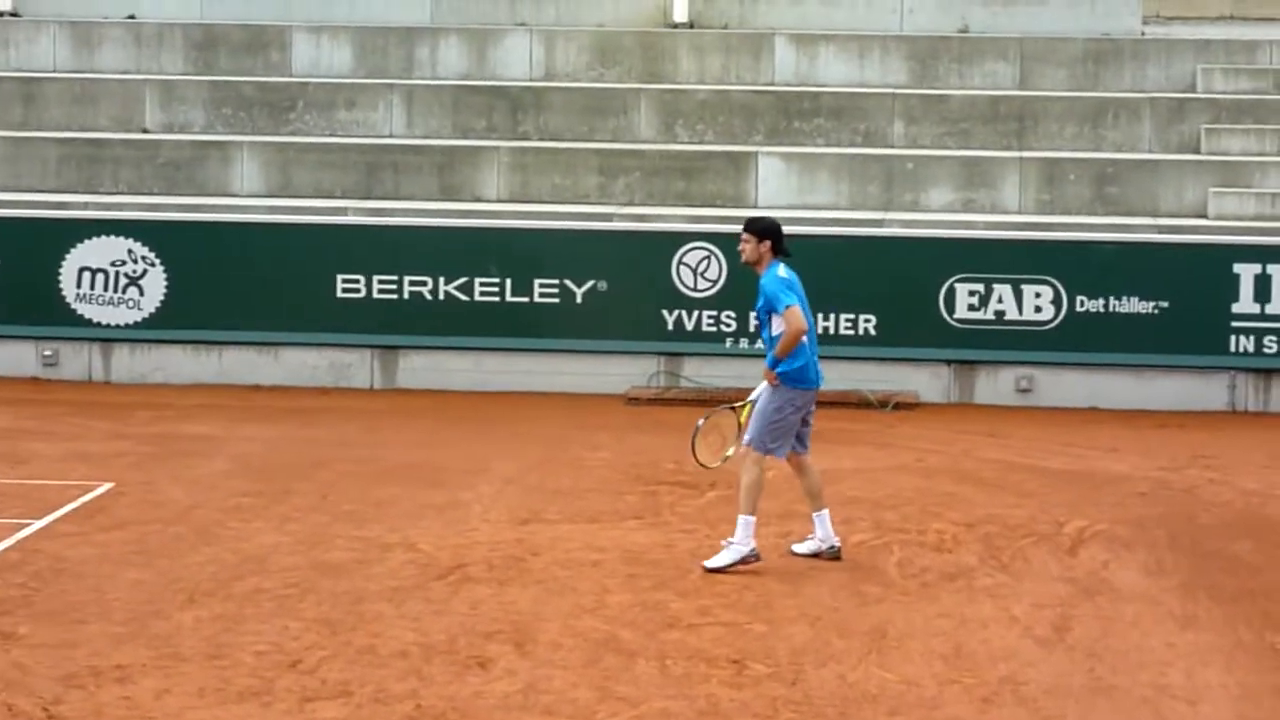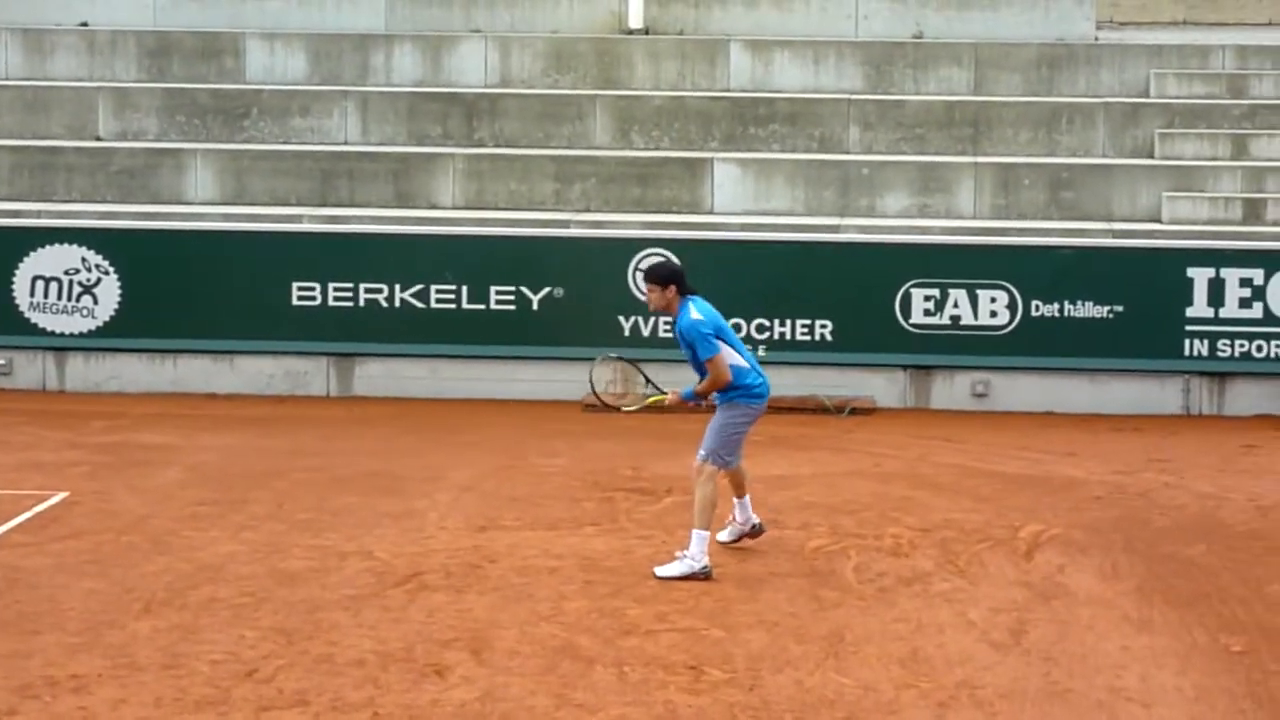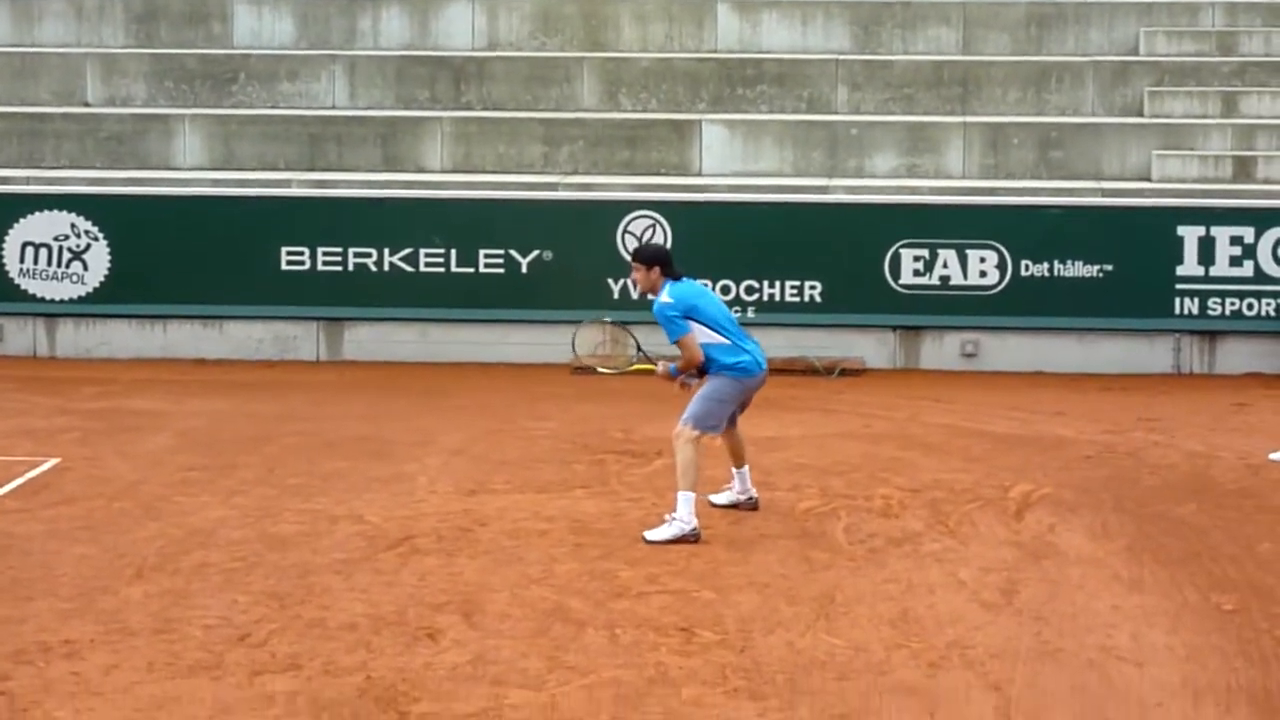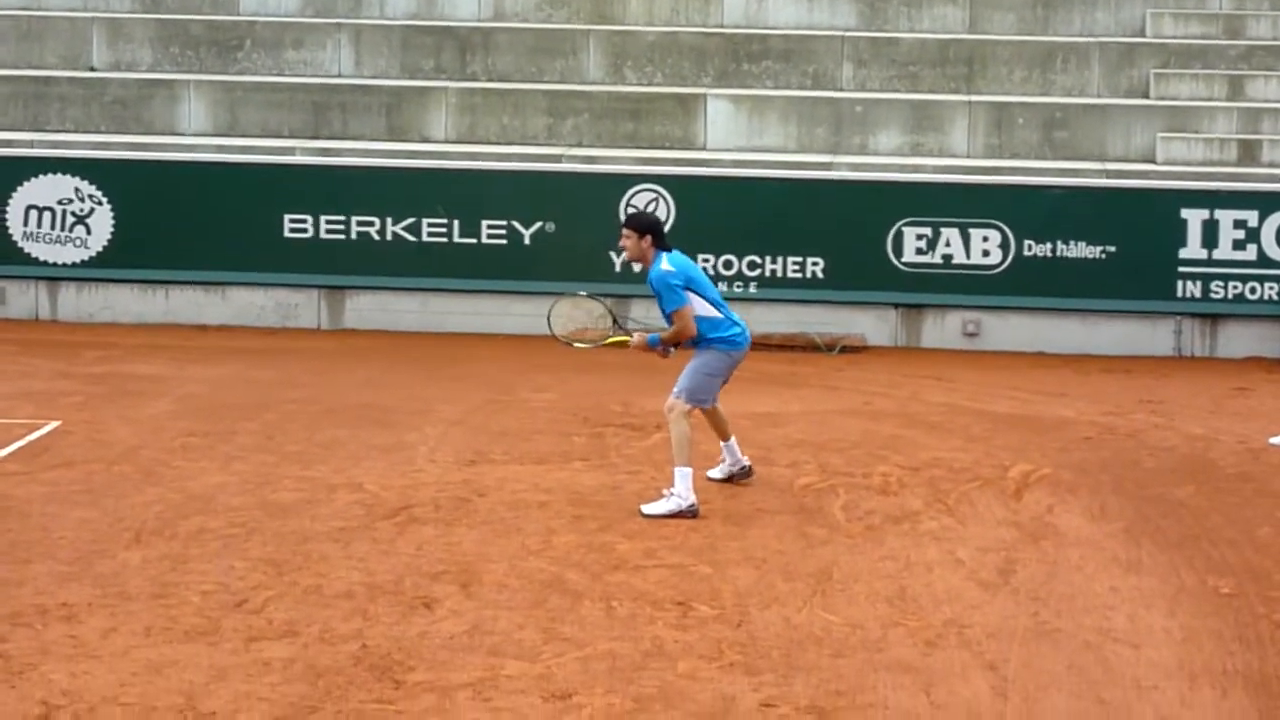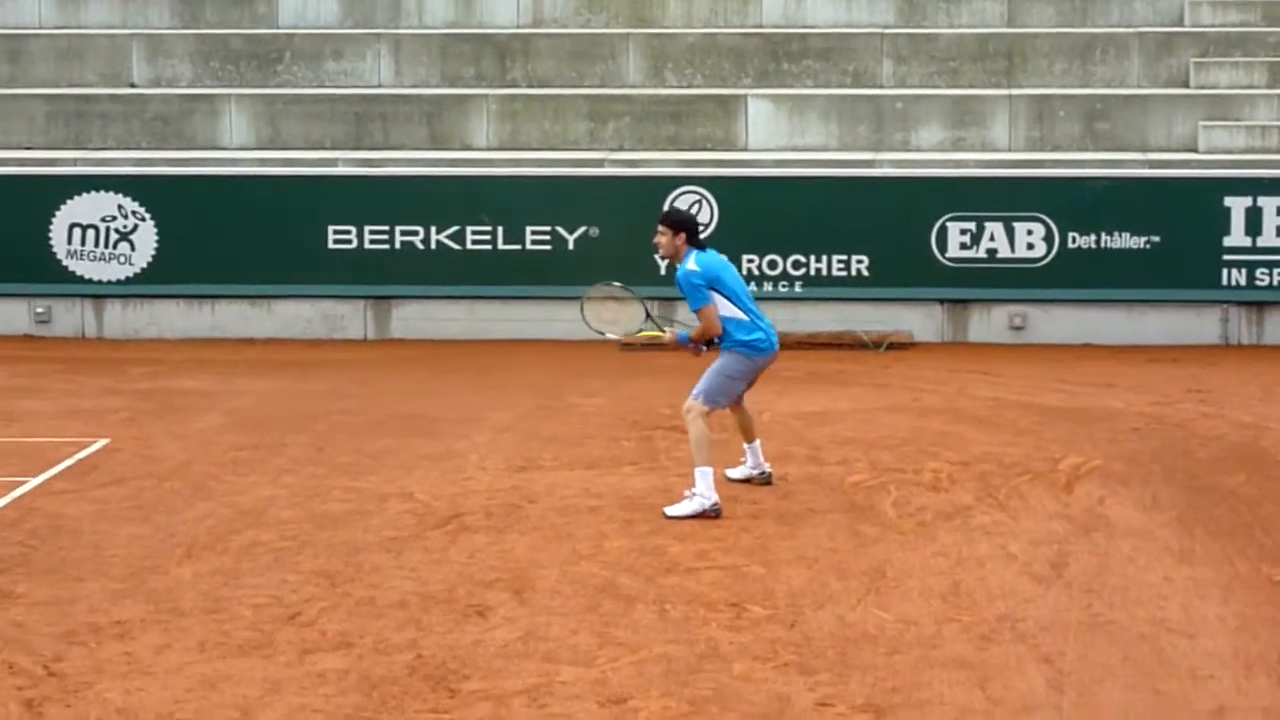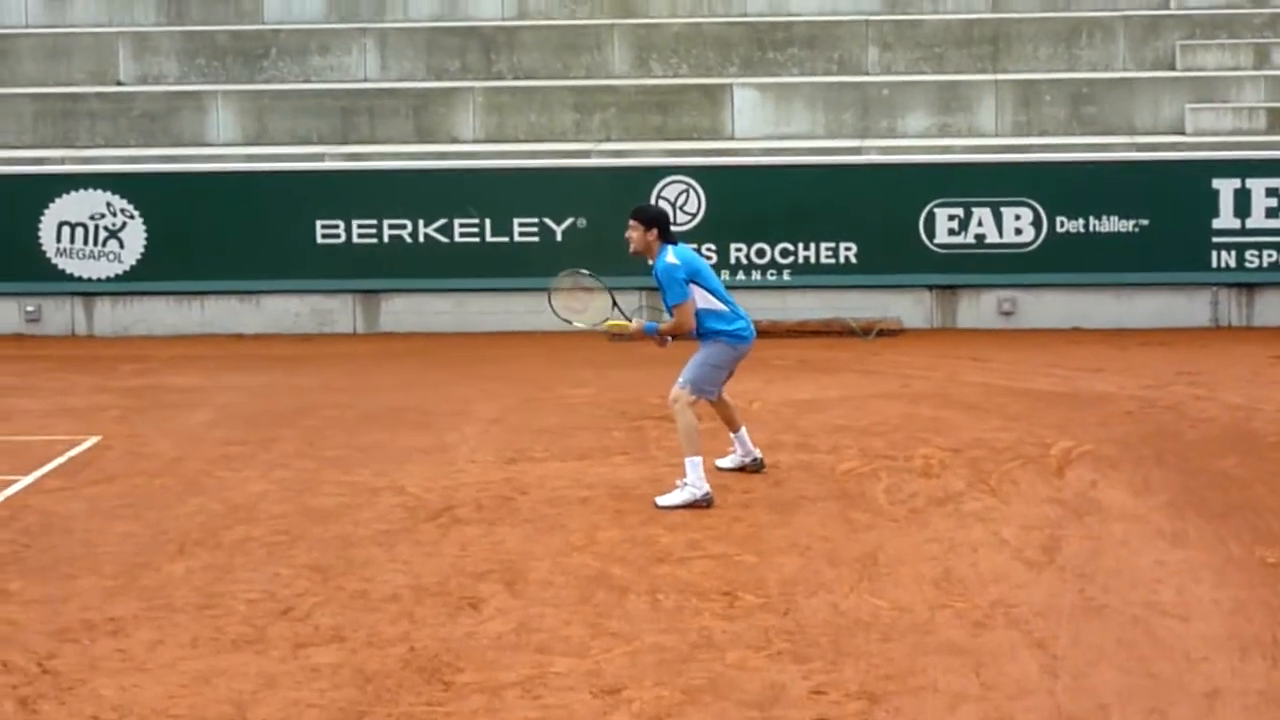
dt=0.4s
person 1, frame 1
left shoulder: (774, 280)
right shoulder: (782, 276)
left elbow: (798, 327)
left wrist: (773, 365)
left hip: (790, 381)
right hip: (804, 379)
left knee: (752, 454)
right knee: (797, 457)
left ankle: (743, 544)
right ankle: (825, 538)
person 1, frame 2
left shoulder: (692, 323)
right shoulder: (692, 306)
left elbow: (722, 376)
left wrist: (687, 395)
right wrist: (697, 392)
left hip: (742, 396)
right hip: (745, 393)
left knee: (704, 468)
right knee: (726, 458)
left ankle: (696, 558)
right ankle: (746, 521)
person 1, frame 3
left shoulder: (664, 305)
right shoulder: (689, 286)
left elbow: (694, 356)
left wrist: (673, 372)
right wrist: (696, 373)
left hip: (734, 371)
right hip: (754, 364)
left knee: (685, 435)
right knee: (726, 424)
left ankle: (684, 521)
right ankle: (744, 492)
person 1, frame 4
left shoulder: (662, 273)
right shoulder: (672, 259)
left elbow: (687, 329)
left wrist: (651, 341)
right wrist: (669, 341)
left hip: (721, 344)
right hip: (730, 337)
left knee: (676, 408)
right knee: (701, 400)
left ankle: (683, 497)
right ankle: (735, 463)
person 1, frame 5
left shoulder: (689, 272)
right shoulder: (710, 257)
left elbow: (712, 328)
left wrist: (682, 338)
right wrist: (701, 339)
left hip: (746, 348)
right hip: (762, 341)
left knee: (694, 410)
right knee: (732, 400)
left ankle: (705, 497)
right ankle: (757, 466)
person 1, frame 6
left shoulder: (667, 266)
right shoulder: (676, 253)
left elbow: (685, 324)
left wrist: (648, 329)
right wrist: (667, 331)
left hip: (726, 337)
right hip: (735, 331)
left knee: (680, 399)
right knee: (710, 391)
left ankle: (696, 486)
right ankle: (747, 454)
